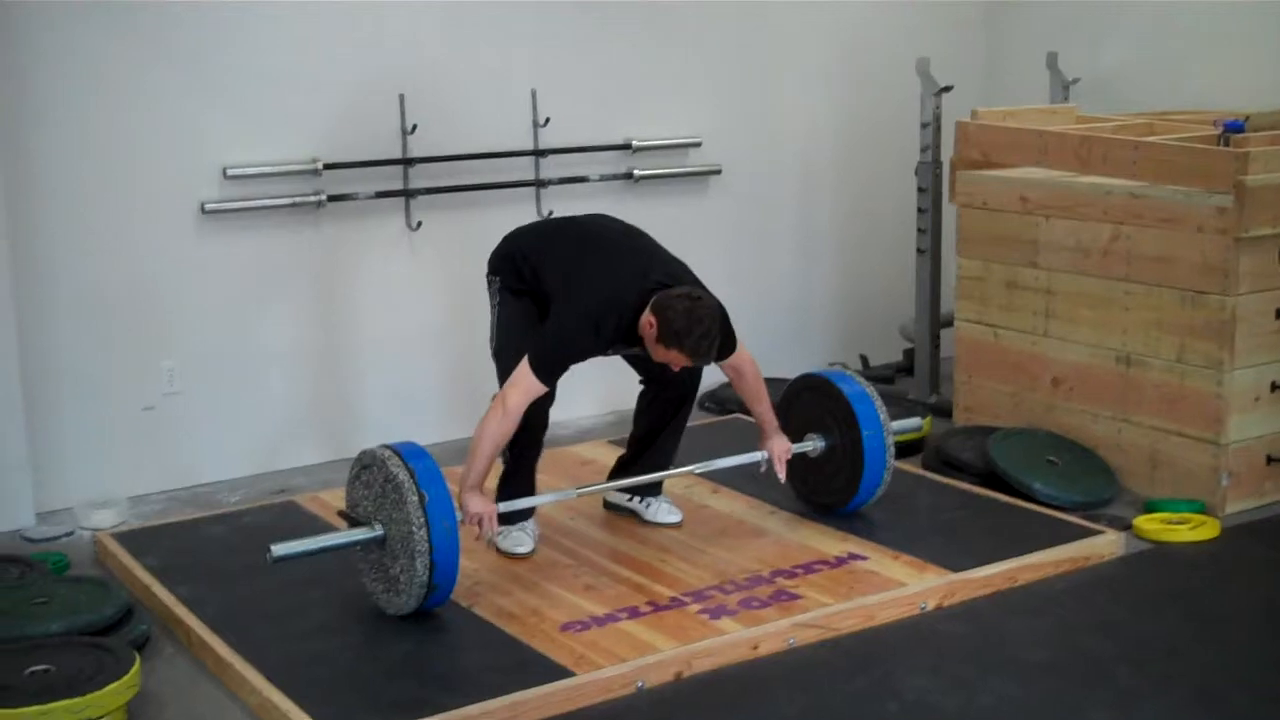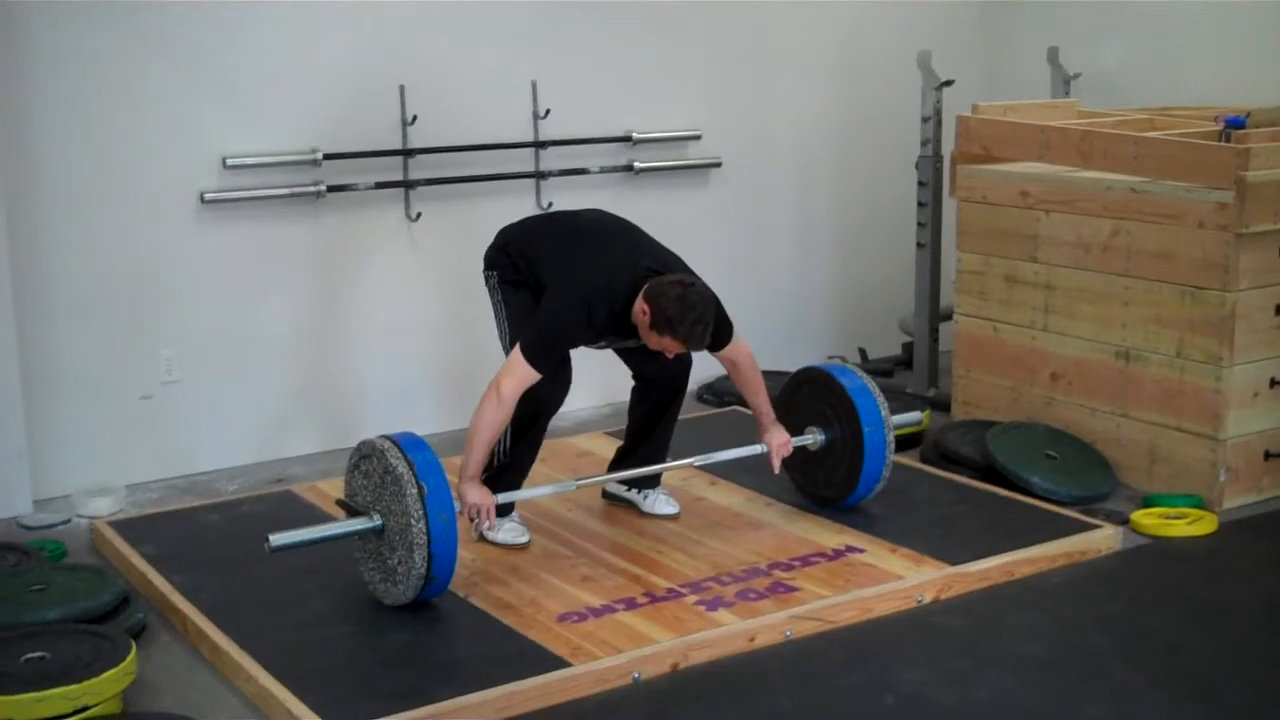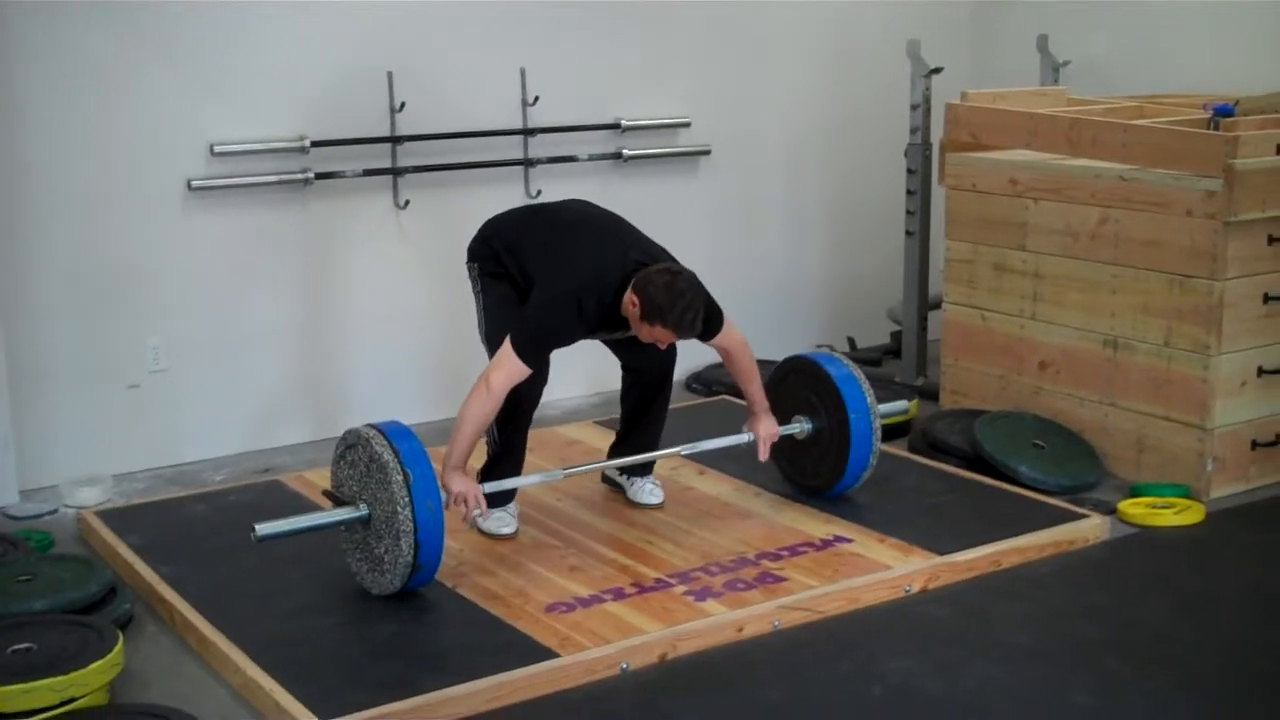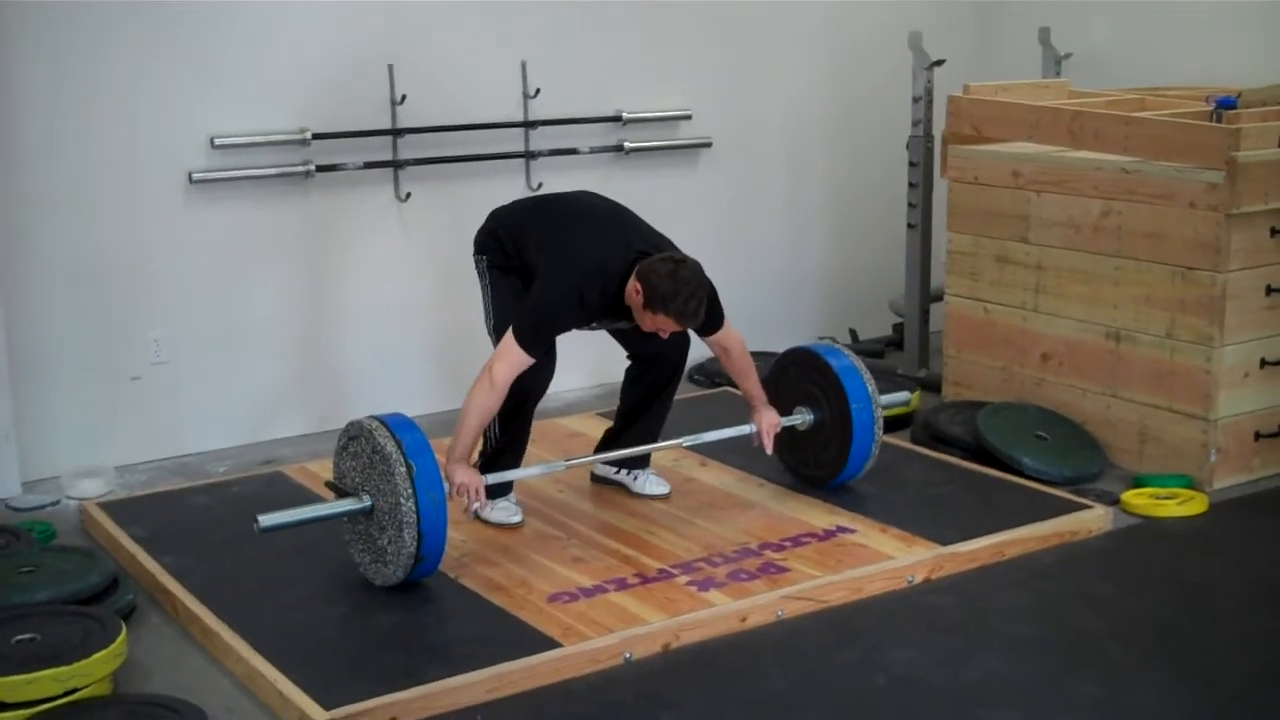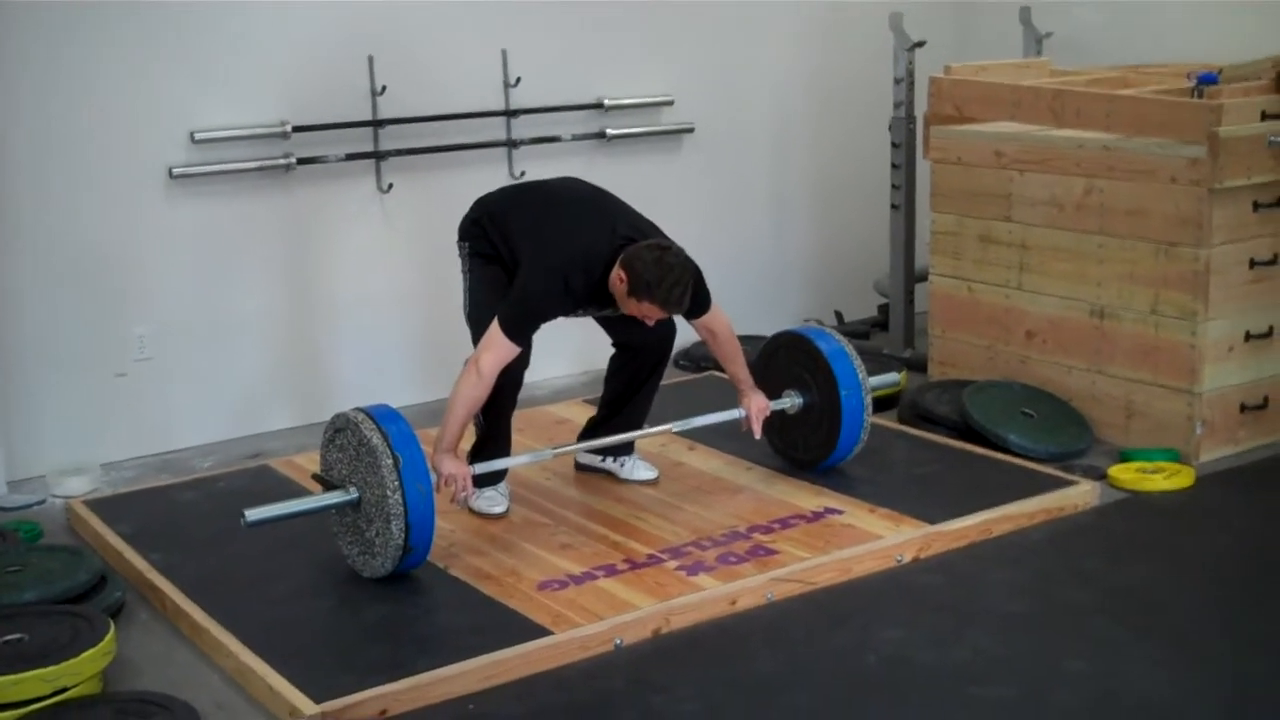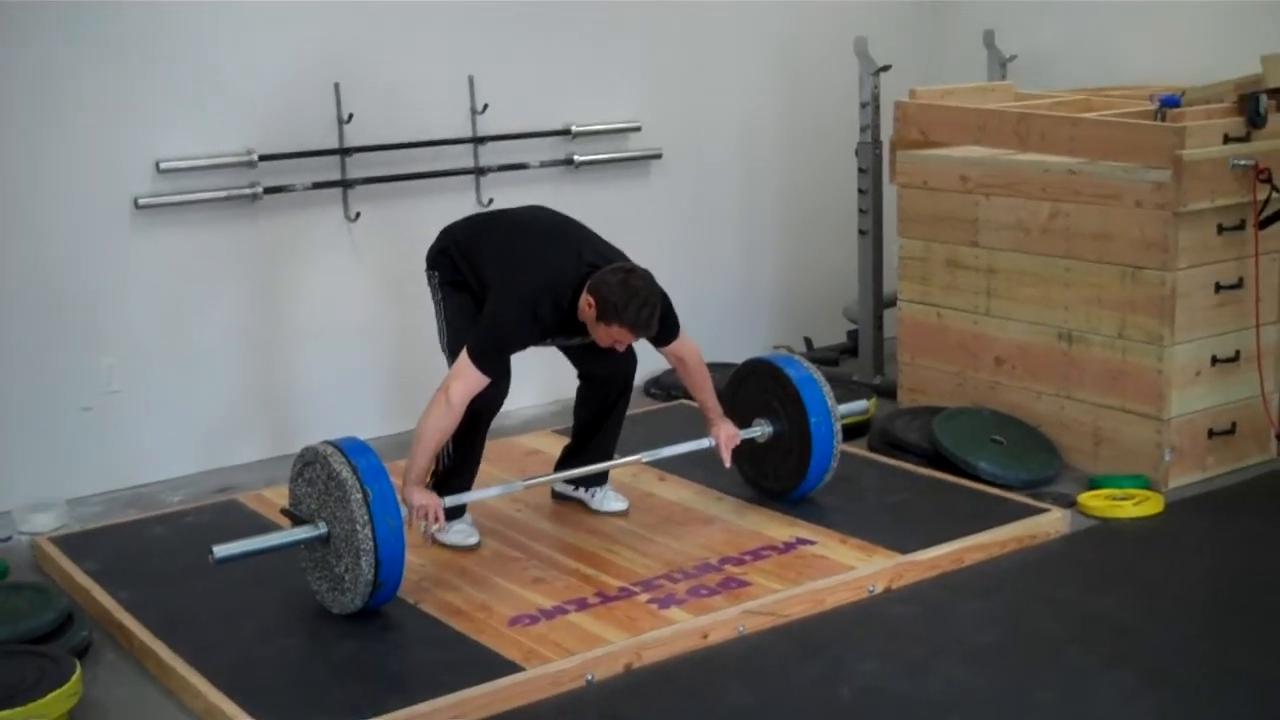
dt=0.4s
person 1, frame 1
left shoulder: (695, 311)
right shoulder: (591, 318)
left elbow: (739, 365)
right elbow: (512, 400)
left wrist: (771, 432)
right wrist: (471, 490)
right hip: (520, 273)
left knee: (679, 380)
right knee: (534, 392)
left ankle: (634, 487)
right ankle: (512, 513)
person 1, frame 2
left shoulder: (690, 301)
right shoulder: (582, 306)
left elbow: (736, 356)
right elbow: (506, 388)
left wrist: (768, 424)
right wrist: (470, 481)
right hip: (515, 268)
left knee: (670, 371)
right knee: (545, 382)
left ankle: (631, 478)
right ankle: (495, 506)
person 1, frame 3
left shoulder: (677, 291)
right shoulder: (573, 300)
left elbow: (731, 344)
right elbow: (495, 381)
left wrist: (760, 412)
right wrist: (453, 470)
right hip: (499, 259)
left knee: (654, 361)
right knee: (524, 377)
left ankle: (630, 467)
right ankle: (494, 495)
person 1, frame 4
left shoulder: (681, 283)
right shoulder: (575, 288)
left elbow: (727, 343)
right elbow: (499, 372)
left wrist: (759, 405)
right wrist: (457, 462)
right hip: (506, 252)
left knee: (671, 350)
right knee: (532, 368)
left ankle: (620, 460)
right ankle: (492, 485)
person 1, frame 5
left shoulder: (668, 268)
right shoulder: (559, 277)
left elbow: (713, 326)
right elbow: (485, 364)
left wrist: (747, 389)
right wrist: (444, 453)
right hip: (490, 239)
left knee: (656, 338)
right knee: (507, 359)
left ankle: (606, 447)
right ankle: (485, 475)
person 1, frame 6
left shoulder: (637, 295)
right shoulder: (527, 305)
left elbow: (682, 354)
right elbow: (454, 394)
left wrist: (716, 418)
right wrist: (413, 485)
right hip: (458, 267)
left knee: (615, 368)
right knee: (488, 384)
left ankle: (580, 478)
right ankle: (447, 505)
